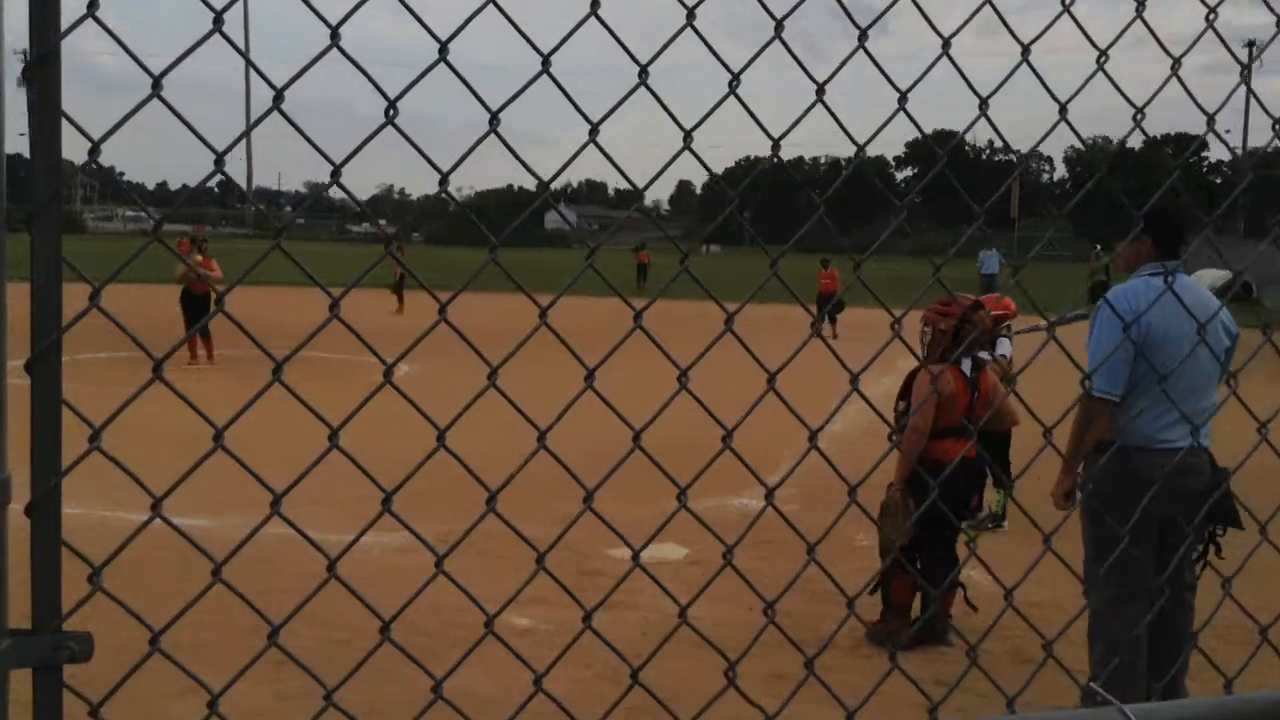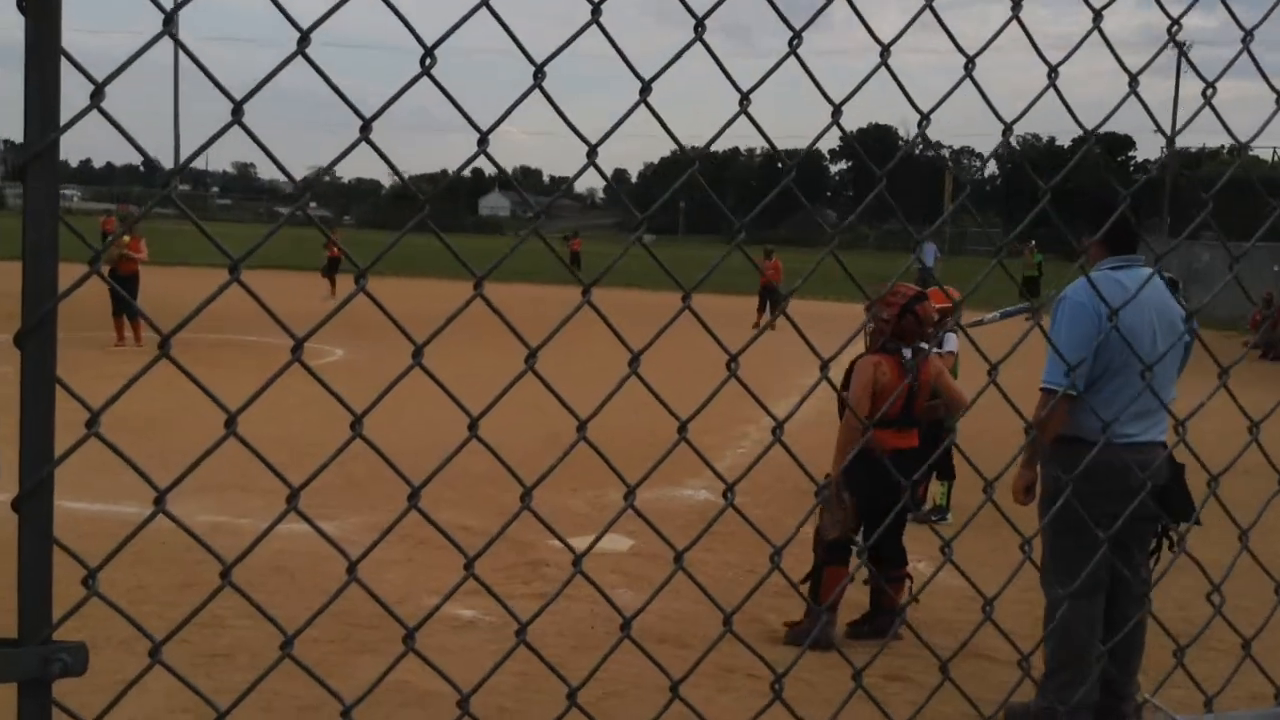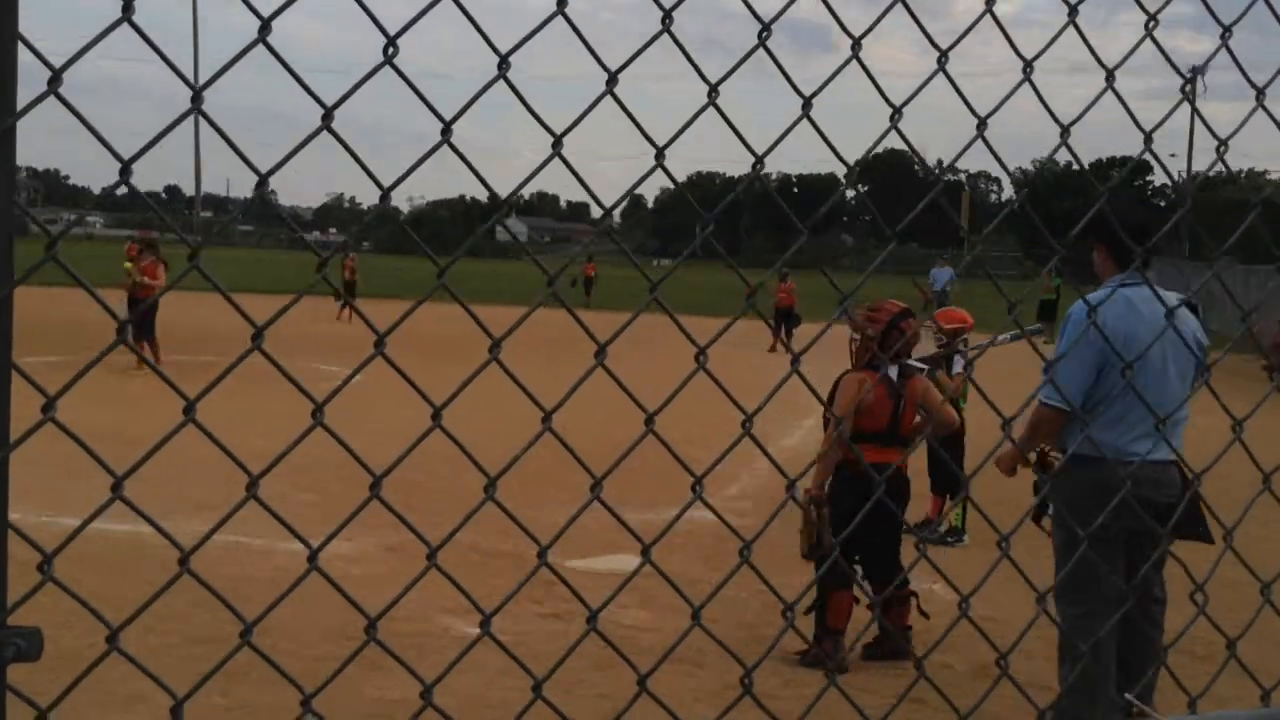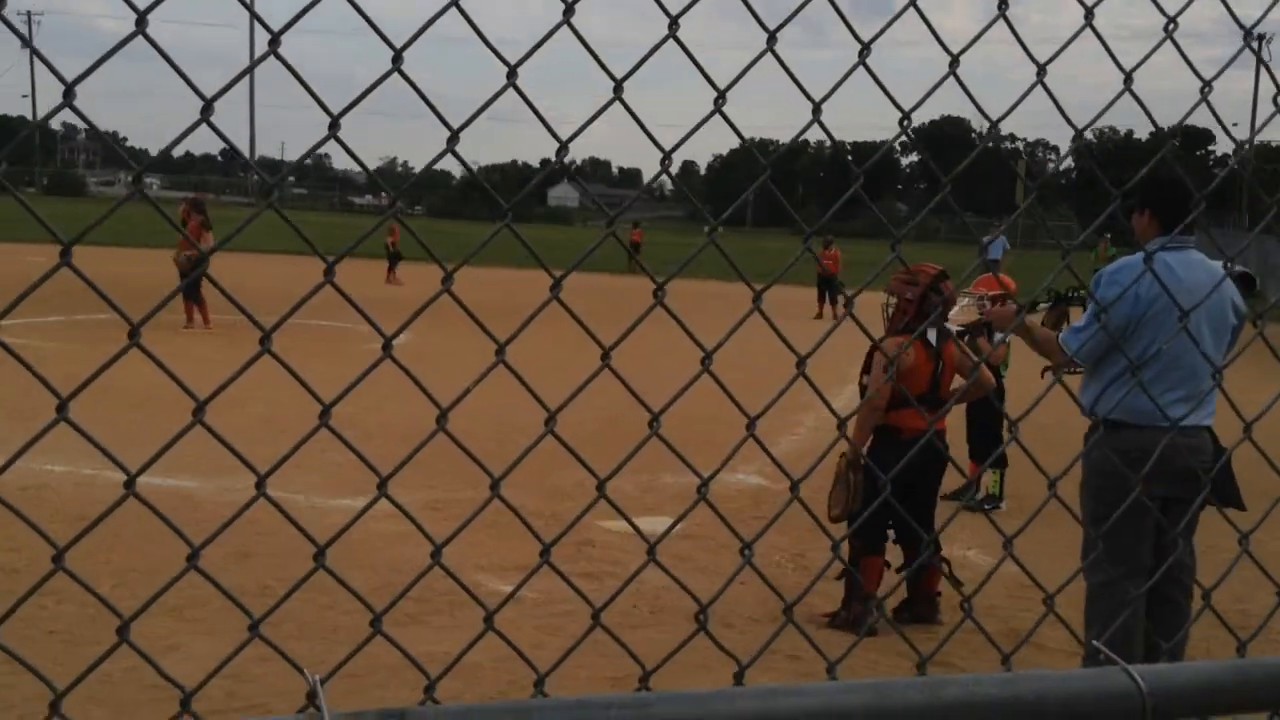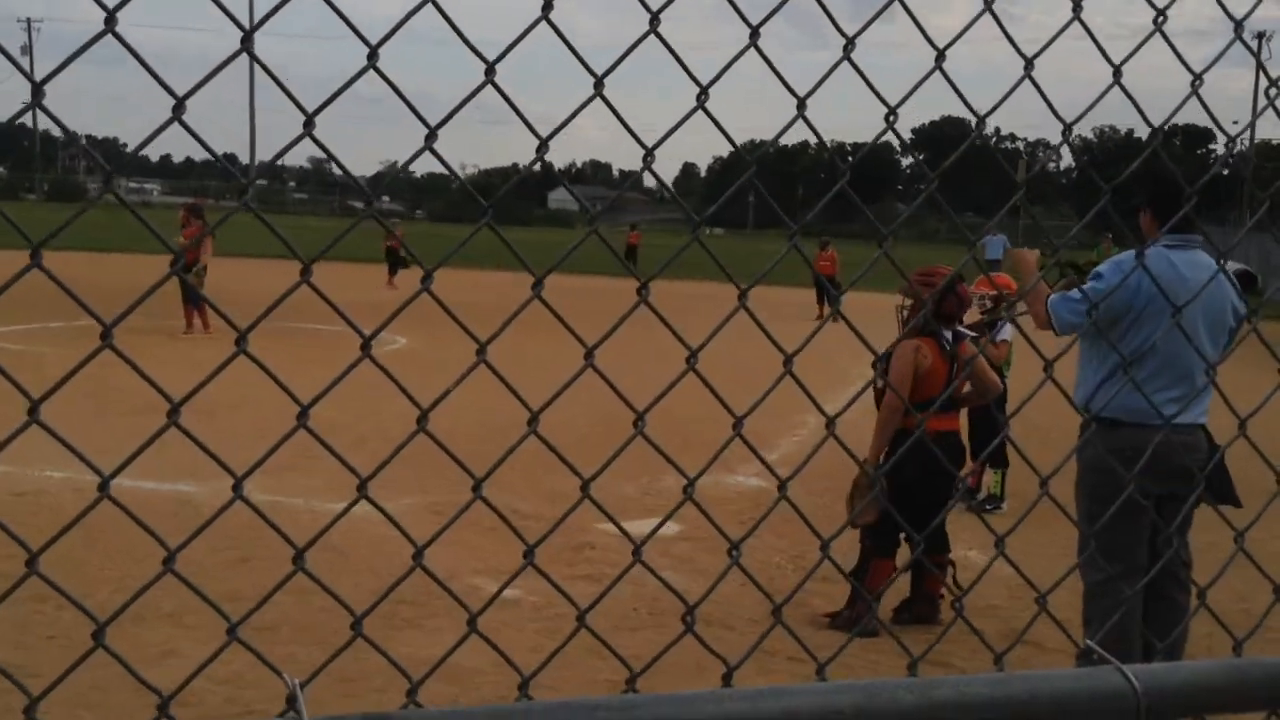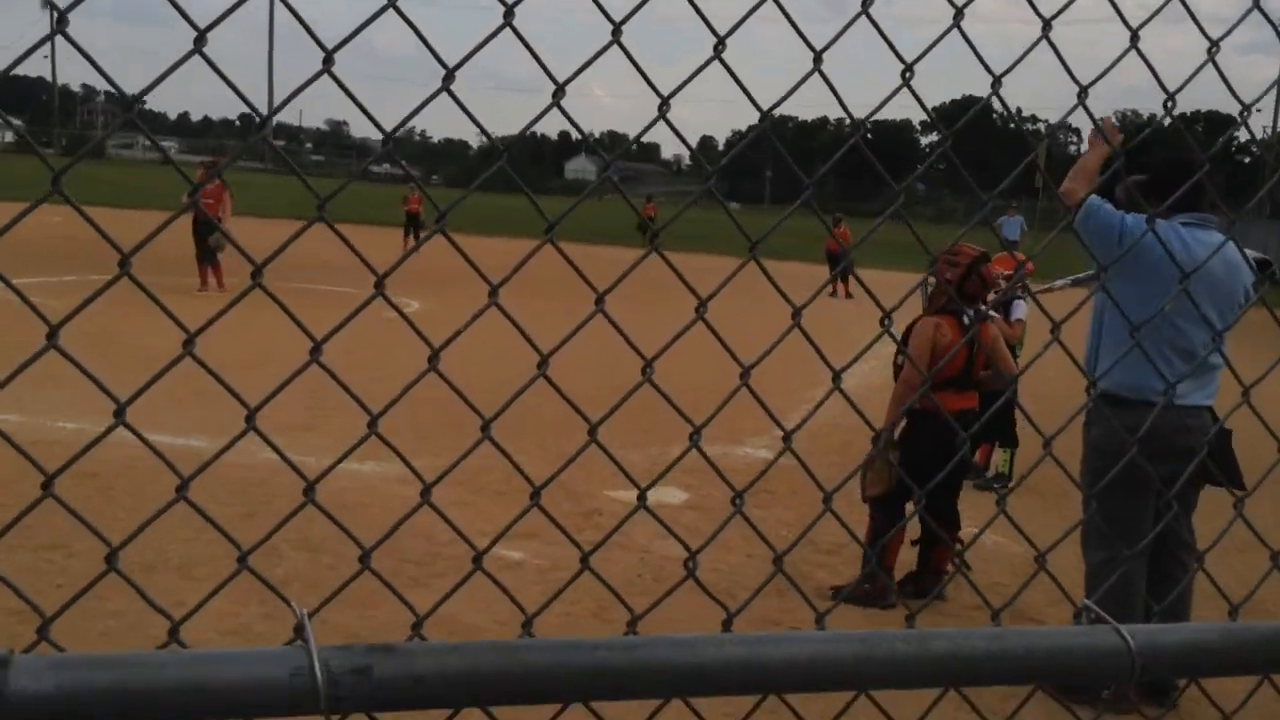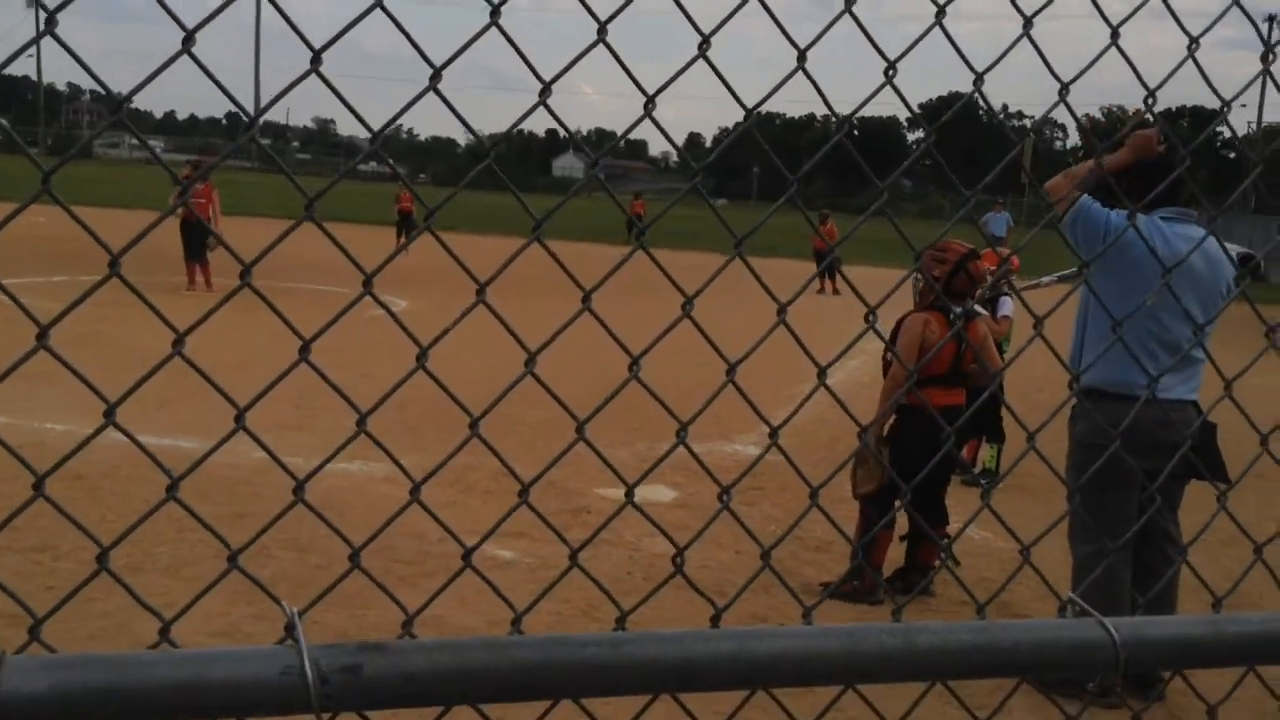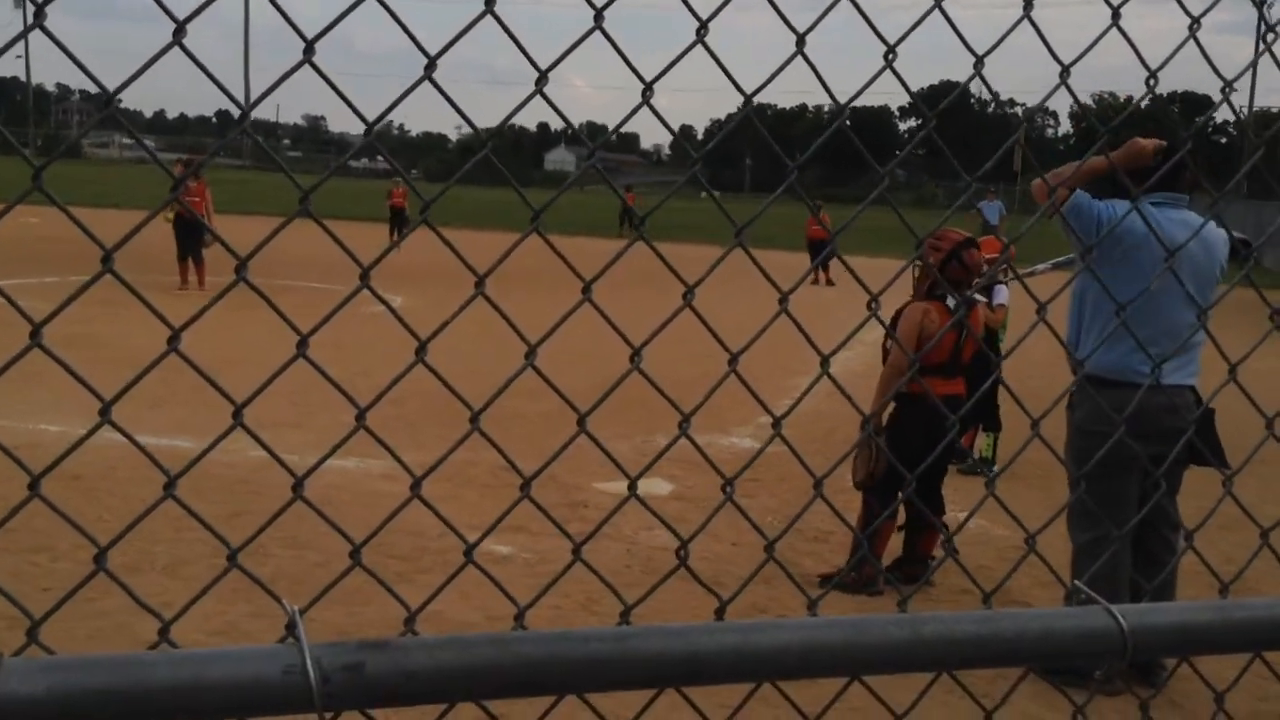
dt=0.4s
person 1, frame 1
left shoulder: (1123, 301)
right shoulder: (1214, 306)
left elbow: (1100, 401)
right elbow: (1211, 389)
left wrist: (1070, 466)
left hip: (1127, 466)
right hip: (1192, 465)
left knee: (1118, 595)
right knee: (1176, 591)
left ankle: (1113, 703)
right ankle: (1165, 701)
person 1, frame 2
left shoulder: (1085, 295)
right shoulder: (1173, 302)
left elbow: (1060, 394)
right elbow: (1163, 383)
left wrist: (1029, 464)
left hip: (1087, 461)
right hip: (1150, 462)
left knee: (1075, 589)
right knee: (1129, 585)
person 1, frame 3
left shoulder: (1093, 310)
right shoulder: (1184, 316)
left elbow: (1058, 405)
right elbow: (1176, 396)
left wrist: (1017, 452)
left hip: (1097, 477)
right hip: (1163, 479)
left knee: (1089, 608)
right knee: (1144, 604)
person 1, frame 4
left shoulder: (1126, 274)
right shoulder: (1223, 284)
left elbow: (1069, 351)
right elbow: (1211, 358)
left wrist: (1014, 322)
left hip: (1127, 443)
right hip: (1194, 445)
left knee: (1115, 573)
right knee: (1174, 571)
person 1, frame 5
left shoulder: (1128, 271)
right shoulder: (1224, 283)
left elbow: (1051, 316)
left wrist: (1027, 270)
left hip: (1120, 441)
right hip: (1188, 442)
left knee: (1113, 574)
right knee: (1171, 570)
person 1, frame 6
left shoulder: (1138, 240)
right shoulder: (1237, 261)
left elbow: (1072, 194)
left wrist: (1101, 146)
left hip: (1127, 418)
right hip: (1195, 423)
left knee: (1115, 548)
right knee: (1173, 549)
left ankle: (1109, 678)
right ankle: (1159, 675)
person 1, frame 7
left shoulder: (1119, 236)
right shoulder: (1217, 255)
left elbow: (1057, 190)
left wrist: (1121, 157)
left hip: (1112, 413)
right hip: (1178, 417)
left knee: (1102, 544)
right knee: (1158, 544)
left ankle: (1096, 671)
right ankle: (1145, 668)
person 1, frame 8
left shoulder: (1115, 221)
right shoulder: (1215, 238)
left elbow: (1044, 188)
left wrist: (1113, 160)
left hip: (1111, 400)
right hip: (1178, 403)
left knee: (1101, 530)
right knee: (1158, 530)
left ankle: (1097, 659)
right ankle: (1147, 655)
person 2, frame 1
left shoulder: (934, 373)
right shoulder: (983, 373)
left elbow: (917, 431)
right elbow: (1009, 417)
left wrist: (898, 479)
left hip: (929, 471)
right hip: (965, 470)
left knee: (900, 545)
right knee: (942, 547)
left ankle: (896, 624)
right ankle: (935, 623)
person 2, frame 2
left shoulder: (871, 363)
right shoulder: (928, 364)
left elbow: (854, 422)
right elbow: (959, 404)
left wrist: (836, 472)
left hip: (870, 463)
right hip: (907, 463)
left knee: (835, 538)
right knee: (888, 540)
left ankle: (819, 623)
right ankle: (884, 617)
person 2, frame 3
left shoulder: (856, 380)
right shoulder: (915, 381)
left elbow: (837, 437)
right elbow: (949, 421)
left wrist: (817, 485)
left hip: (856, 479)
right hip: (895, 480)
left knee: (836, 560)
right knee: (886, 559)
left ankle: (829, 646)
right ankle: (897, 637)
person 2, frame 4
left shoulder: (894, 345)
right shoulder: (949, 345)
left elbow: (875, 402)
right elbow: (985, 382)
left wrist: (853, 449)
left hip: (895, 445)
right hip: (933, 446)
left knee: (869, 525)
right knee: (920, 525)
left ankle: (859, 609)
right ankle: (924, 602)
person 2, frame 5
left shoulder: (911, 347)
right shoulder: (963, 347)
left elbow: (893, 406)
right elbow: (992, 389)
left wrist: (873, 456)
left hip: (914, 449)
right hip: (949, 448)
left knee: (881, 527)
right knee: (930, 527)
left ankle: (862, 611)
right ankle: (925, 602)
person 2, frame 6
left shoulder: (931, 325)
right shoulder: (986, 328)
left elbow: (909, 381)
right elbow: (1007, 373)
left wrist: (886, 429)
left hip: (930, 424)
right hip: (965, 424)
left knee: (888, 499)
right knee: (942, 502)
left ankle: (876, 583)
right ankle: (931, 577)
person 2, frame 7
left shoulder: (920, 321)
right shoulder: (975, 325)
left elbow: (898, 378)
right elbow: (993, 370)
left wrist: (876, 426)
left hip: (918, 420)
right hip: (953, 419)
left knee: (880, 495)
right knee: (930, 498)
left ankle: (865, 579)
right ankle: (918, 573)
person 2, frame 8
left shoulder: (919, 311)
right shoulder: (973, 312)
left elbow: (896, 366)
left wrist: (874, 415)
left hip: (918, 408)
right hip: (952, 407)
left knee: (882, 486)
right knee: (927, 487)
left ankle: (864, 570)
right ankle: (916, 562)
person 3, frame 1
left shoulder: (1002, 342)
right shoulder: (984, 342)
left elbow: (997, 371)
left wrist: (979, 354)
left knee: (998, 461)
left ankle: (998, 514)
person 3, frame 2
left shoulder: (949, 337)
left elbow: (945, 368)
left wrist: (927, 349)
left knee: (941, 453)
right knee: (924, 451)
left ankle: (942, 508)
right ankle: (918, 498)
person 3, frame 3
left shoulder: (959, 357)
right shoulder: (939, 357)
left elbow: (955, 391)
left wrist: (937, 370)
left knee: (954, 474)
right knee: (936, 472)
left ankle: (958, 529)
right ankle: (934, 519)
person 3, frame 4
right shoulder: (980, 324)
left elbow: (996, 358)
left wrist: (978, 336)
right wrist: (963, 334)
left hip: (991, 390)
left knee: (993, 441)
right knee: (975, 439)
left ankle: (995, 496)
right ankle: (972, 486)
person 3, frame 5
left shoulder: (1004, 325)
right shoulder: (983, 325)
left elbow: (999, 357)
left wrist: (980, 337)
left knee: (995, 442)
right knee: (977, 440)
left ankle: (996, 496)
right ankle: (974, 486)
person 3, frame 6
left shoulder: (1017, 304)
right shoulder: (997, 302)
left elbow: (1014, 336)
left wrist: (993, 315)
left knee: (1004, 421)
right knee: (985, 418)
left ankle: (1004, 474)
right ankle: (982, 464)
person 3, frame 7
left shoulder: (1004, 300)
right shoulder: (984, 298)
left elbow: (1001, 333)
left wrist: (980, 312)
left knee: (990, 417)
right knee: (971, 413)
left ankle: (991, 471)
right ankle: (969, 460)
person 3, frame 8
left shoulder: (999, 289)
right shoulder: (981, 286)
left elbow: (997, 321)
left hip: (988, 354)
right hip: (973, 351)
left knee: (987, 406)
right knee: (968, 401)
left ankle: (988, 460)
right ankle: (967, 449)
